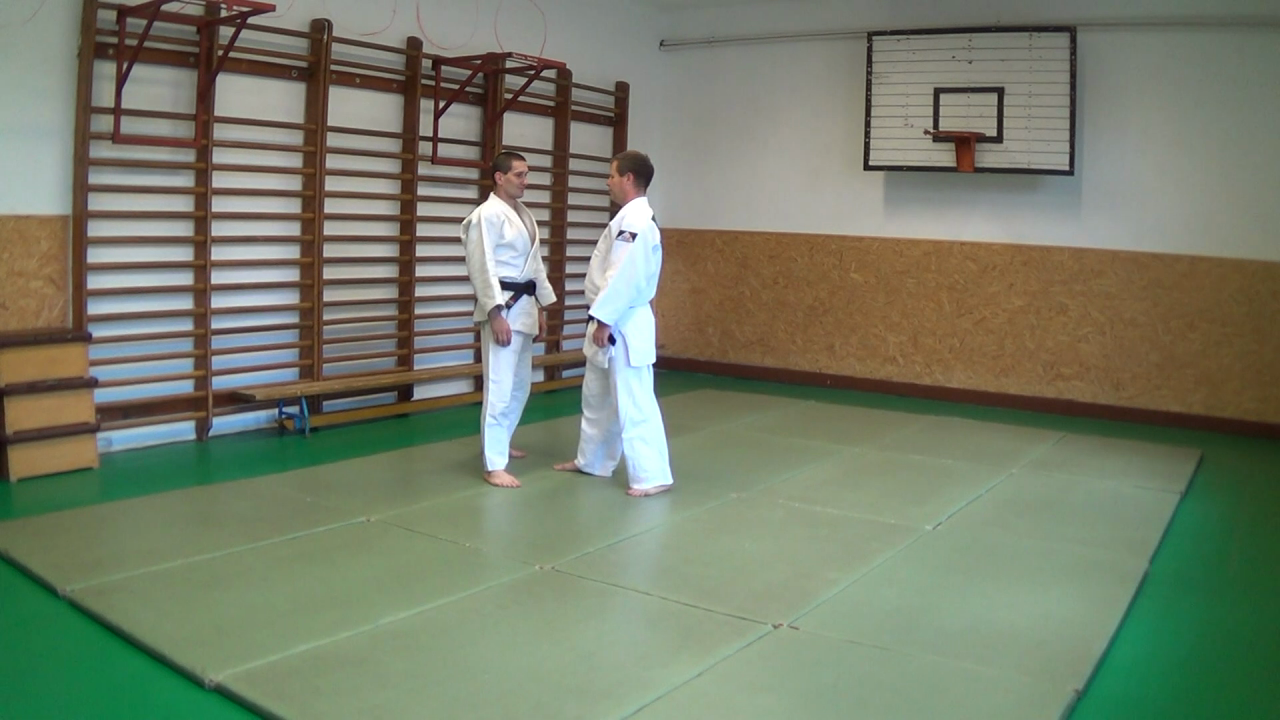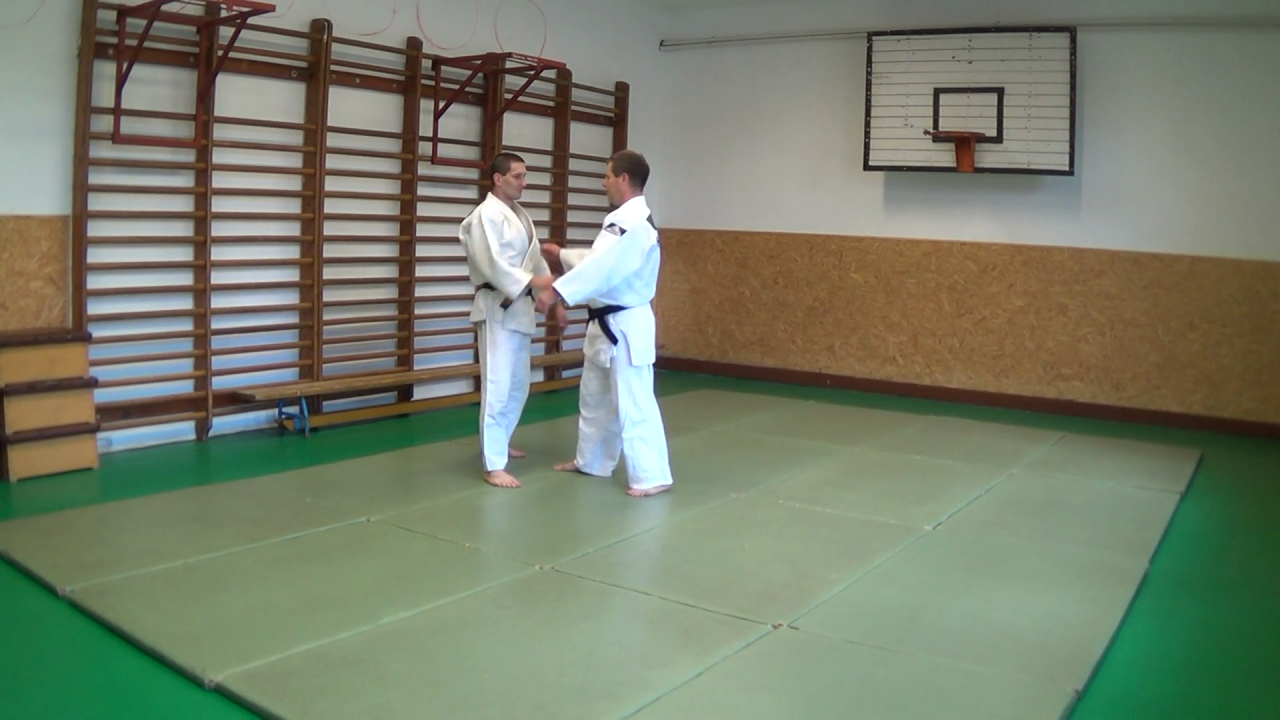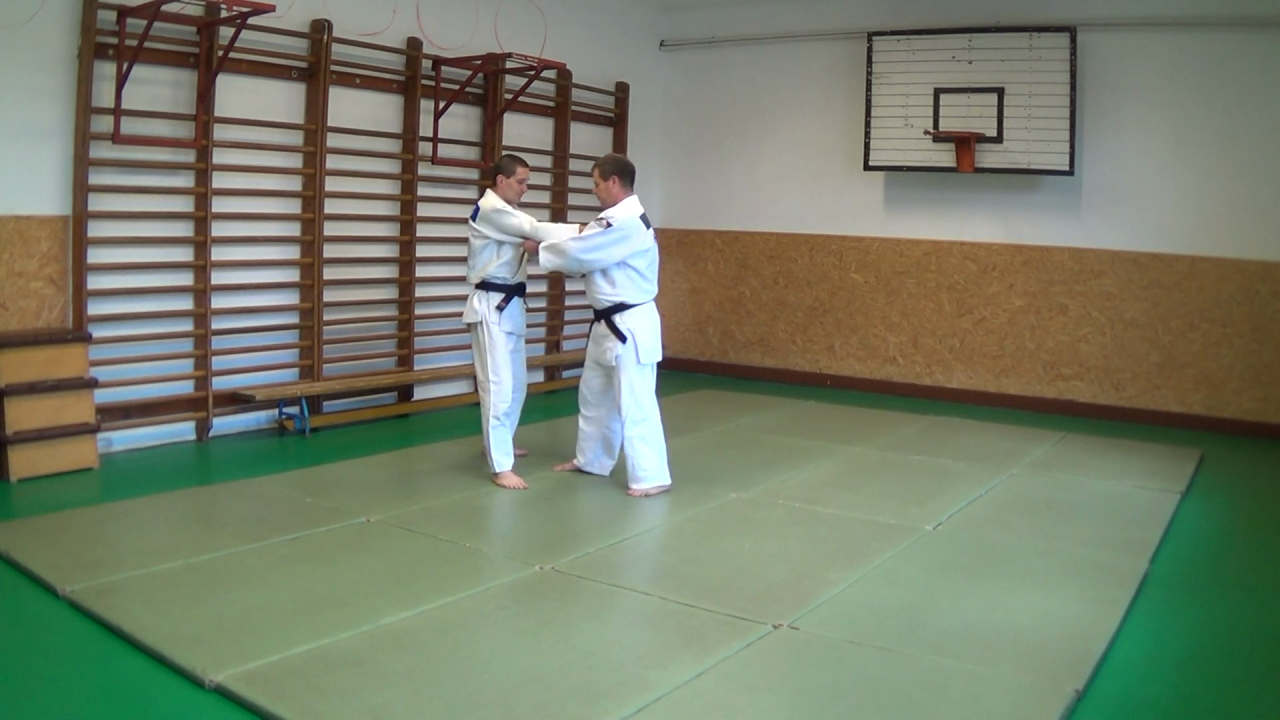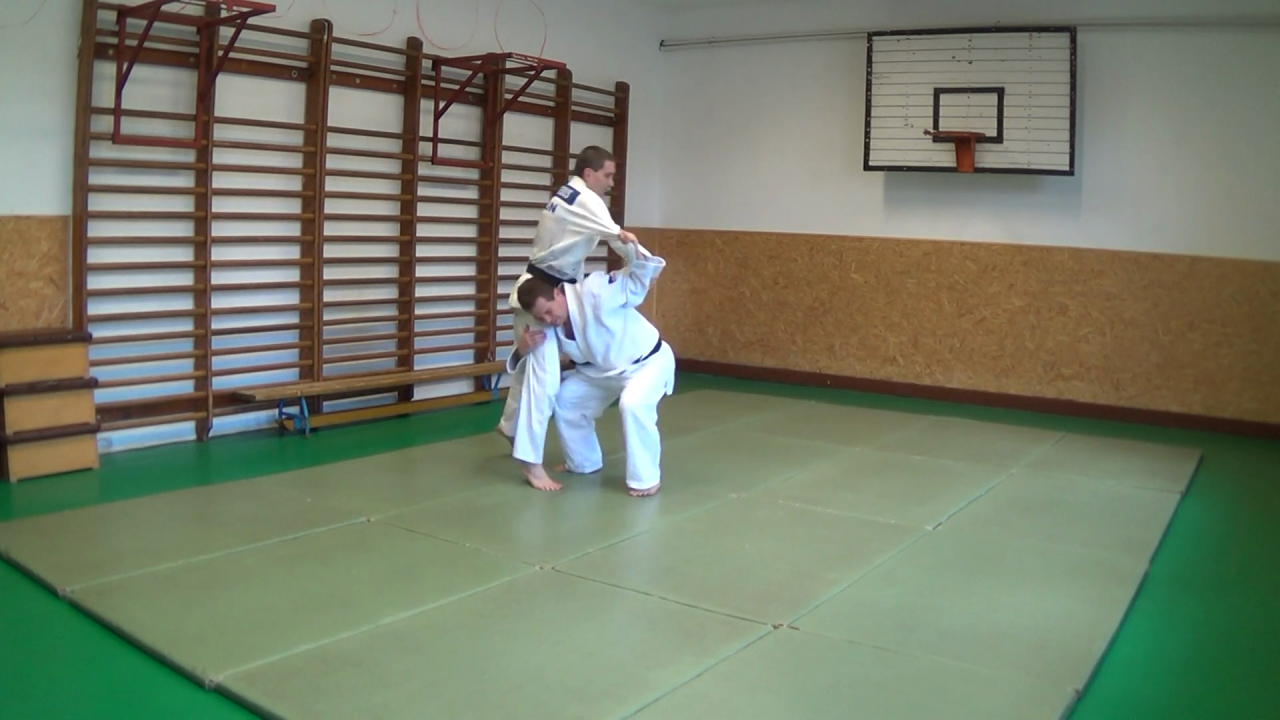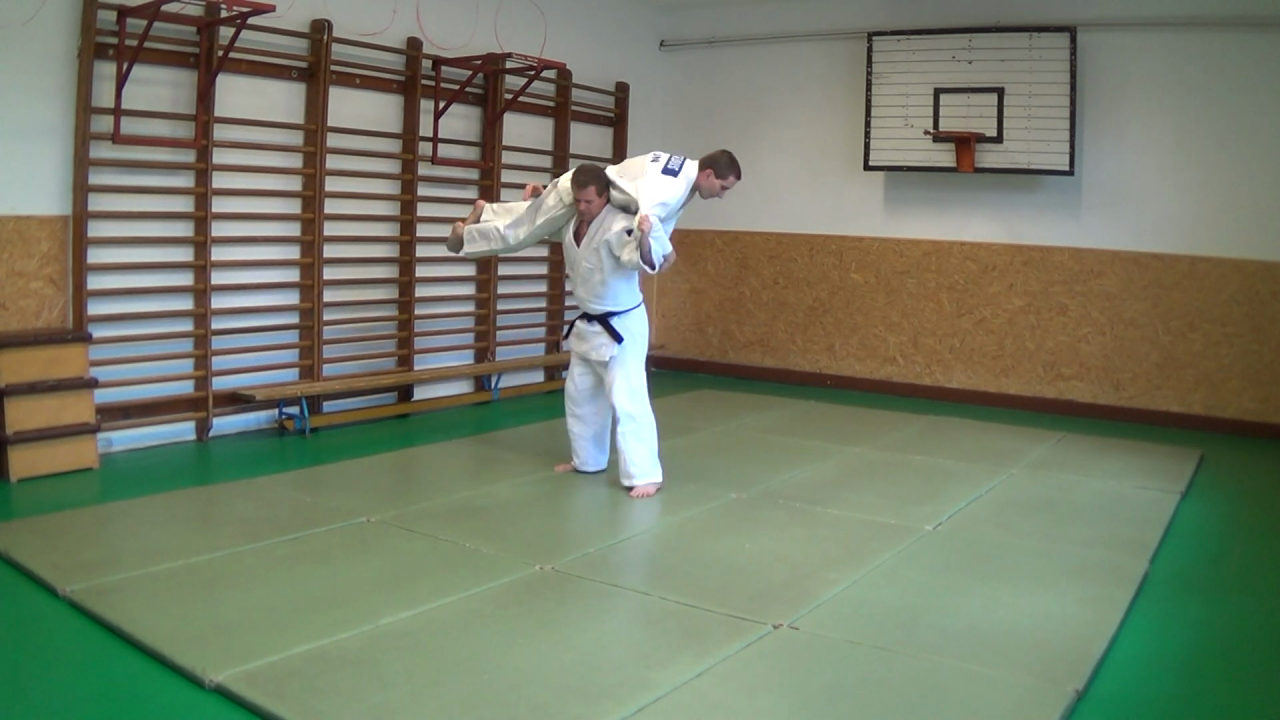
dt=1s
person 1, frame 1
left shoulder: (523, 214)
right shoulder: (487, 215)
right elbow: (482, 268)
left wrist: (540, 307)
right wrist: (495, 314)
left hip: (524, 305)
right hip: (501, 307)
left knee: (519, 384)
right knee: (500, 386)
left ankle: (500, 443)
right ankle: (494, 465)
person 1, frame 2
left shoulder: (520, 215)
right shoulder: (486, 215)
left elbow: (535, 261)
right elbow: (492, 264)
right wrist: (536, 284)
left hip: (520, 306)
right hip: (498, 307)
left knee: (518, 384)
right knee: (498, 385)
left ankle: (499, 442)
right ankle: (493, 465)
person 1, frame 3
left shoulder: (508, 213)
right shoulder: (489, 210)
left elbow: (533, 242)
right elbow: (537, 231)
left hip: (509, 306)
right hip: (491, 307)
left knee: (516, 383)
right knee: (498, 386)
left ankle: (501, 443)
right ankle: (501, 466)
person 1, frame 4
left shoulder: (567, 195)
right shoulder: (586, 199)
right elbow: (622, 238)
left knee: (529, 366)
right knee: (544, 377)
left ankle: (512, 427)
right ankle: (531, 462)
person 1, frame 5
left shoulder: (687, 180)
right shoulder: (671, 183)
left elbow: (666, 217)
right elbow: (648, 214)
right wrist: (661, 251)
left knee: (531, 219)
right knee: (523, 230)
left ankle: (485, 212)
right ankle: (465, 235)
person 2, frame 1
left shoulder: (634, 220)
right shoulder: (631, 218)
left elbow: (624, 277)
left wrist: (604, 320)
left hip: (624, 326)
right hip: (614, 322)
left knee: (634, 404)
right knee: (597, 397)
left ankle: (652, 476)
right ankle: (592, 460)
person 2, frame 2
left shoulder: (631, 221)
right shoulder: (629, 218)
left elbow: (602, 265)
right elbow: (601, 259)
left wrist: (558, 289)
right wrist: (563, 256)
left hip: (625, 325)
right hip: (610, 323)
left knee: (633, 403)
right knee: (595, 396)
left ankle: (650, 476)
right ankle: (591, 460)
person 2, frame 3
left shoulder: (624, 222)
right shoulder: (623, 219)
left elbow: (578, 252)
right elbow: (589, 255)
left wrist: (540, 249)
right wrist: (547, 248)
left hip: (631, 325)
right hip: (611, 323)
left knee: (634, 403)
right knee: (595, 395)
left ankle: (650, 476)
right ankle: (592, 459)
person 2, frame 4
left shoulder: (594, 292)
right shoulder: (550, 327)
left elbow: (639, 279)
left wrist: (635, 250)
left hip: (648, 362)
left knee: (634, 405)
right knee: (566, 399)
left ankle: (645, 480)
right ankle: (583, 462)
person 2, frame 5
left shoulder: (619, 225)
right shoulder: (570, 222)
left elbow: (641, 259)
left wrist: (643, 242)
left hip: (622, 325)
right hip: (588, 325)
left knee: (626, 399)
right knee: (580, 395)
left ankle: (645, 474)
right ankle: (587, 459)
